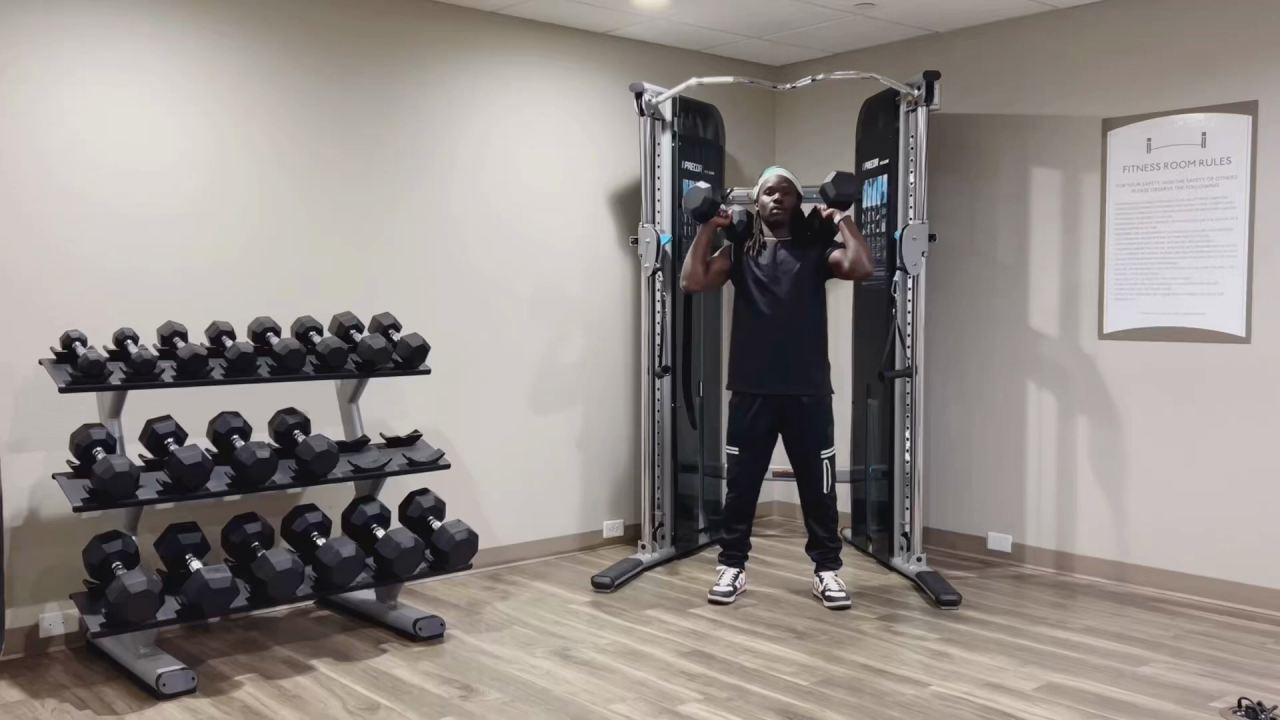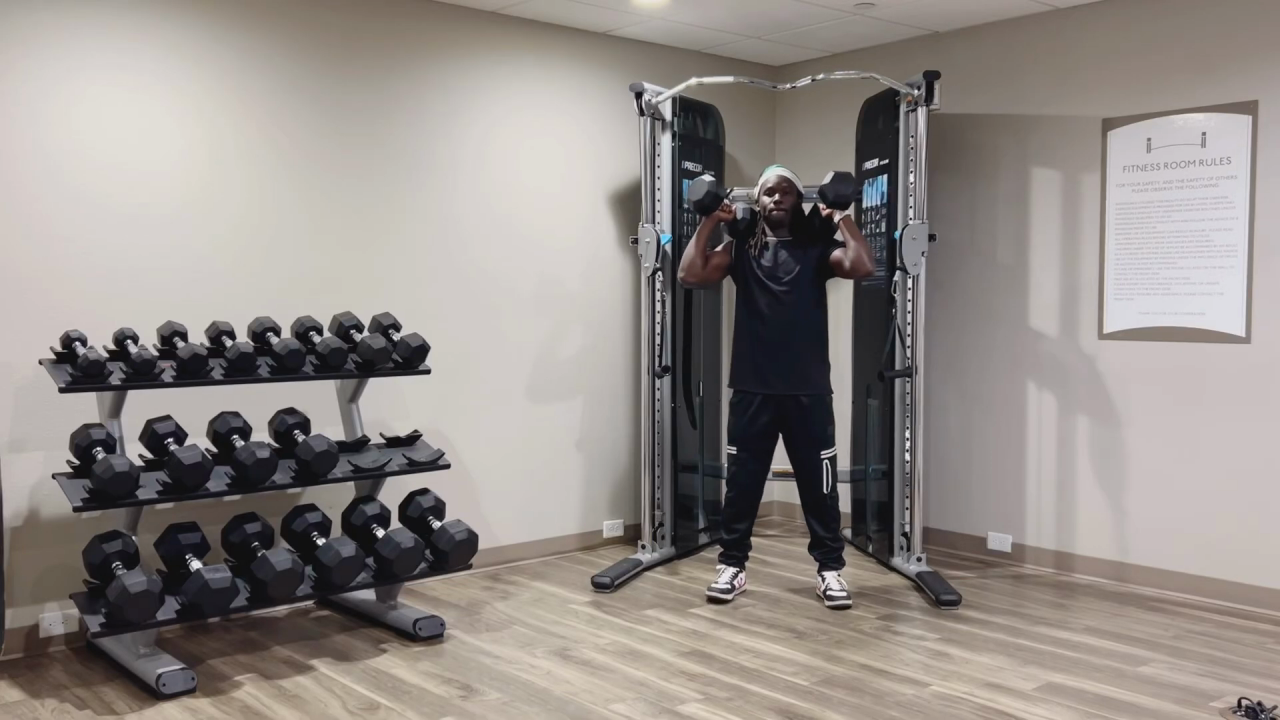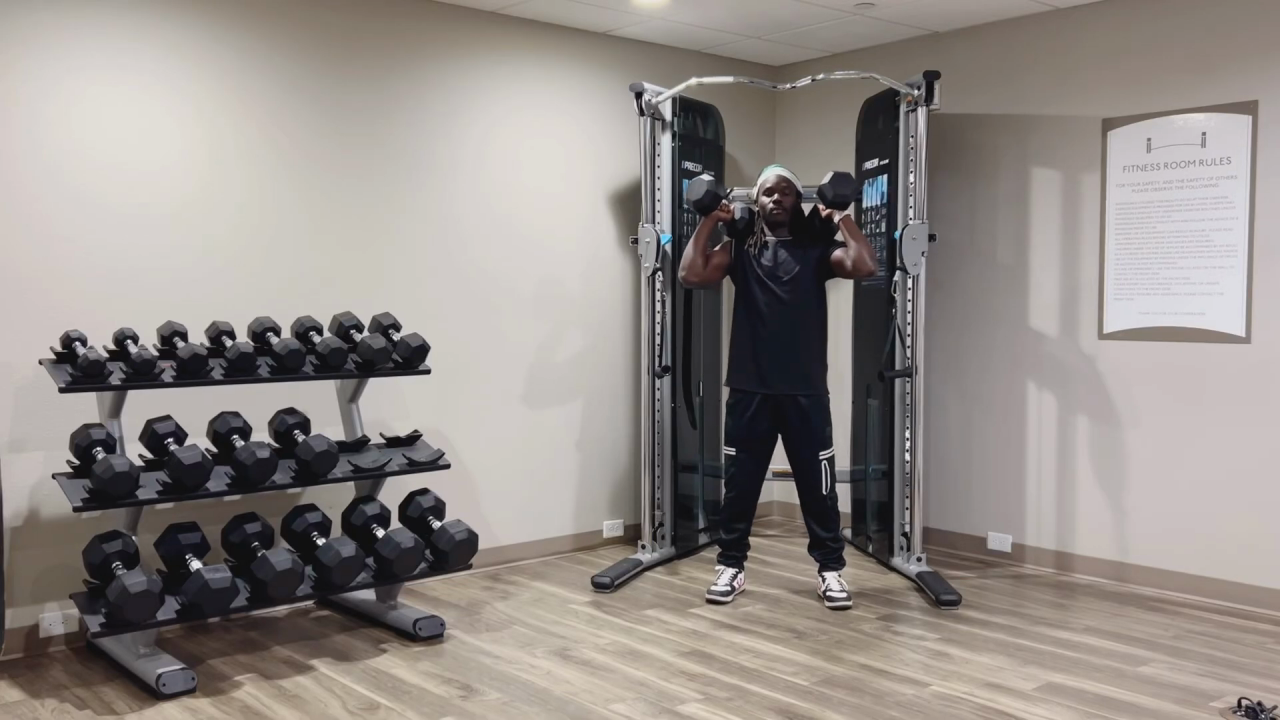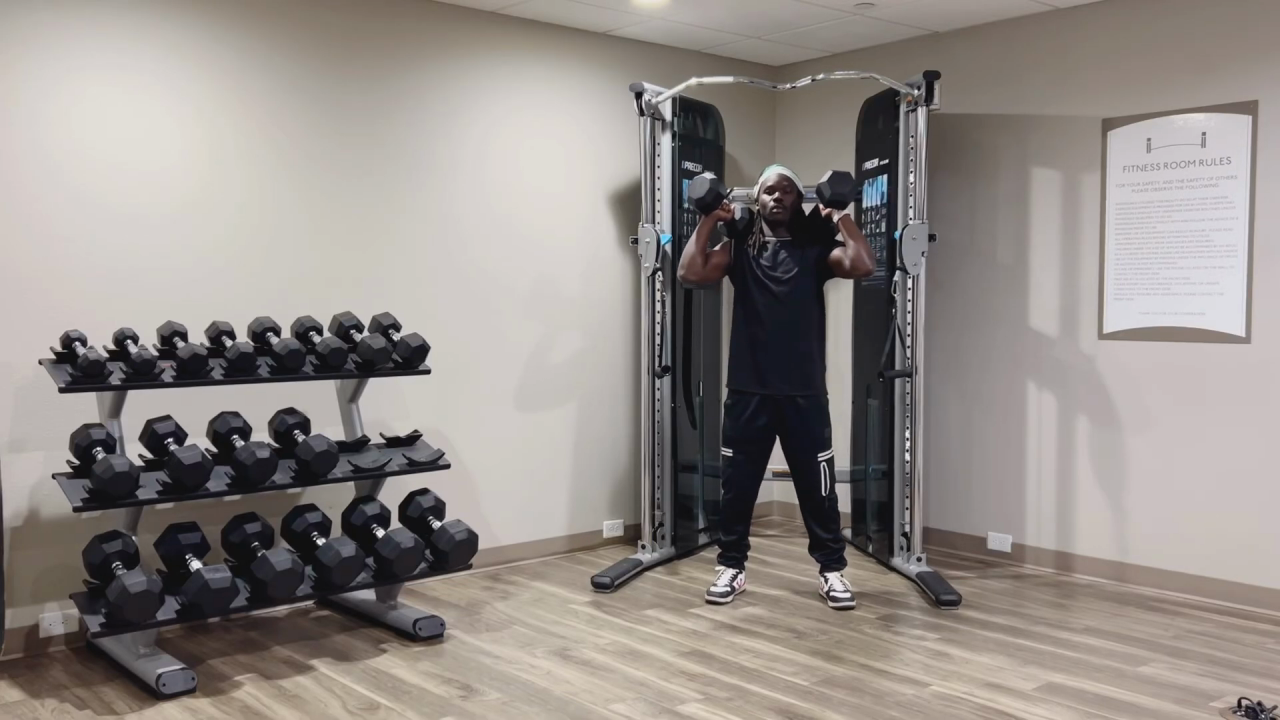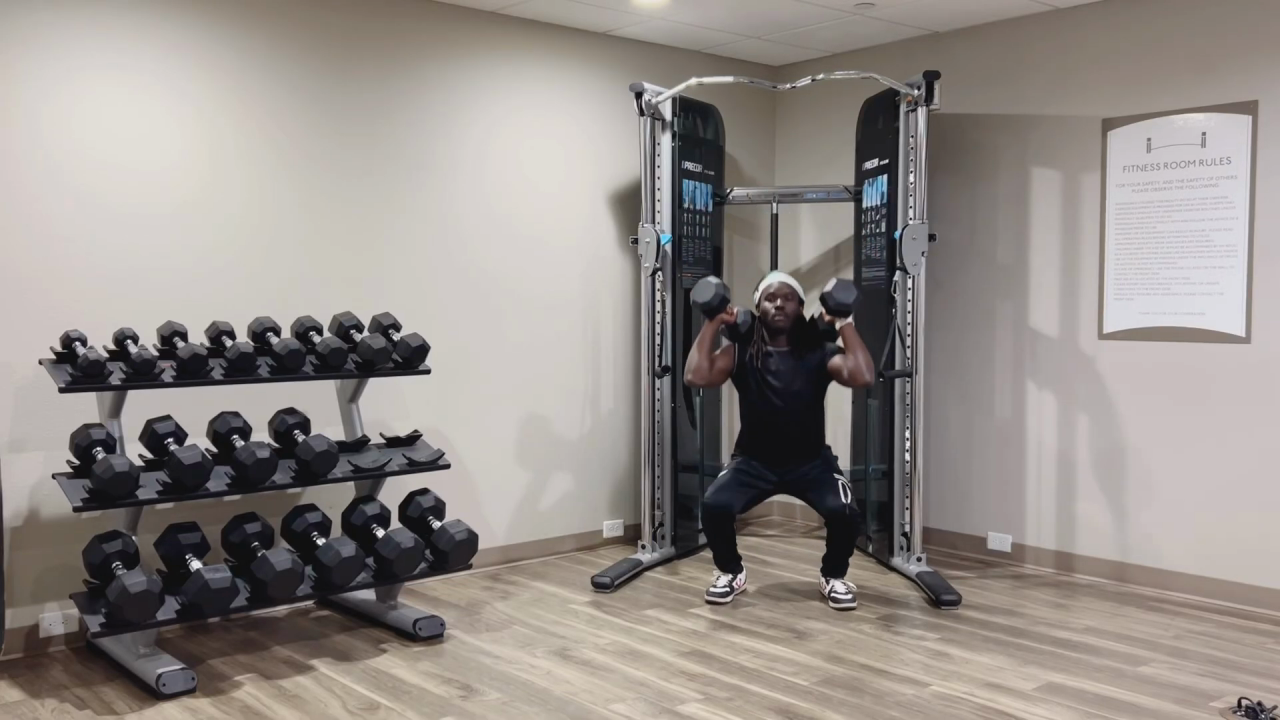
dt=1s
person 1, frame 1
left shoulder: (817, 248)
right shoulder: (739, 251)
left elbow: (860, 267)
right elbow: (692, 281)
left wrist: (841, 218)
right wrist: (708, 228)
left hip: (808, 388)
right hip: (752, 388)
left knee: (818, 483)
right knee: (742, 481)
left ankle: (827, 569)
right ankle: (732, 565)
person 1, frame 2
left shoulder: (818, 247)
right shoulder: (741, 249)
left elbow: (862, 266)
right elbow: (691, 274)
left wrist: (841, 218)
right wrist: (710, 222)
left hip: (808, 389)
right hip: (753, 389)
left knee: (819, 483)
right knee: (742, 482)
left ankle: (830, 569)
right ankle: (732, 565)
person 1, frame 3
left shoulder: (817, 247)
right shoulder: (739, 249)
left elbow: (864, 265)
right elbow: (691, 274)
left wrist: (842, 218)
right wrist: (708, 221)
left hip: (805, 389)
right hip: (749, 388)
left knee: (817, 483)
right knee: (740, 482)
left ankle: (830, 569)
right ankle: (731, 566)
person 1, frame 4
left shoulder: (817, 248)
right shoulder: (739, 249)
left elbow: (863, 265)
right elbow: (690, 272)
left wrist: (841, 217)
right wrist: (709, 220)
left hip: (804, 391)
right hip: (748, 390)
left knee: (817, 485)
right knee: (738, 484)
left ankle: (832, 570)
right ankle: (731, 567)
person 1, frame 5
left shoulder: (819, 353)
right shoulder: (741, 352)
left elbow: (862, 377)
right elbow: (697, 377)
left wrist: (844, 324)
right wrist: (713, 324)
left hip: (810, 460)
right hip: (753, 460)
left knee: (843, 510)
right knee: (715, 504)
left ankle: (834, 576)
right ankle: (730, 571)
